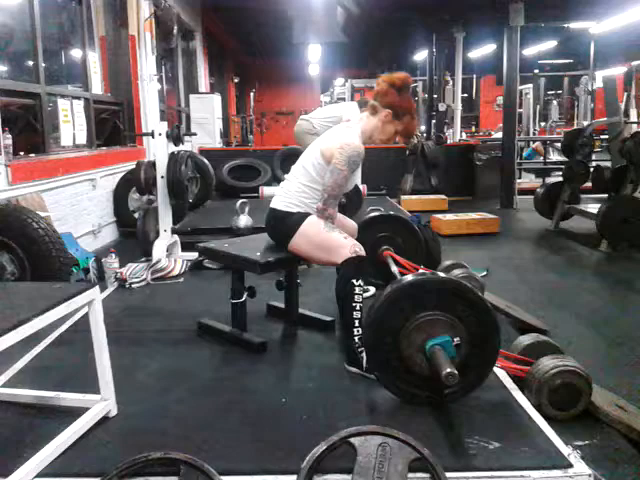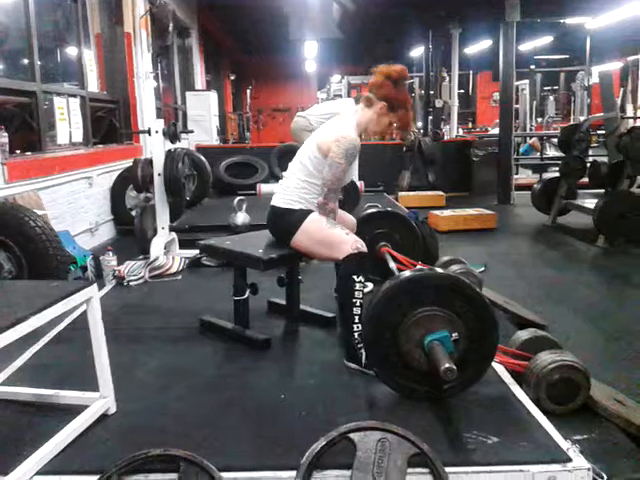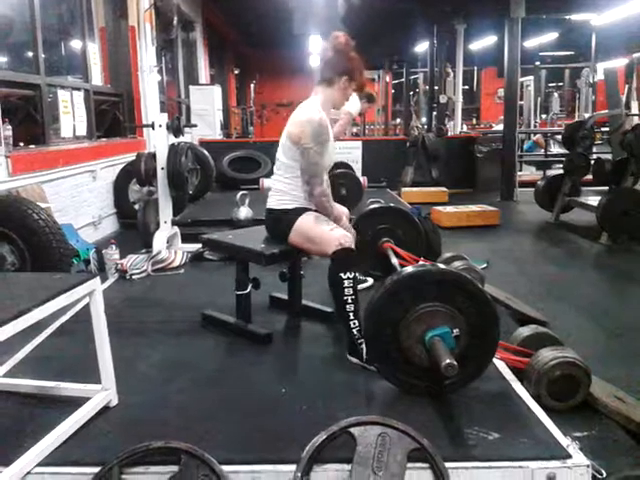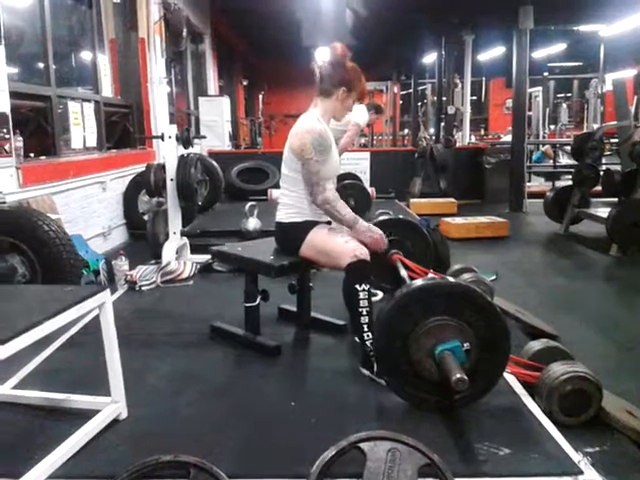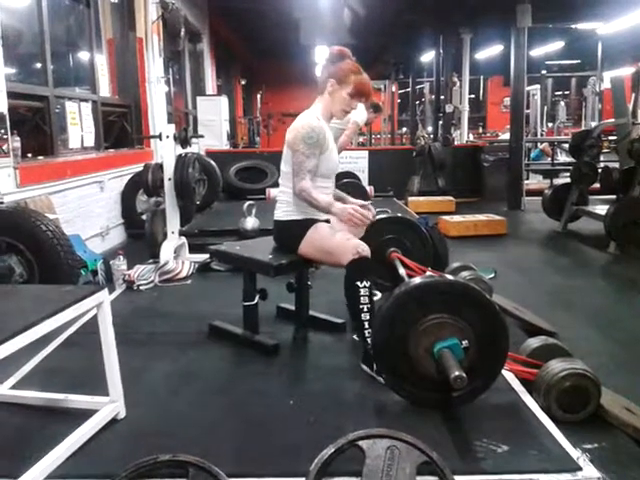
dt=0.4s
person 1, frame 1
left shoulder: (349, 130)
right shoulder: (352, 147)
right elbow: (326, 205)
left wrist: (342, 233)
right wrist: (335, 238)
left hip: (298, 211)
right hip: (287, 218)
left knee: (358, 234)
right knee: (352, 255)
left ankle: (353, 306)
right ankle: (356, 355)
person 1, frame 2
left shoulder: (346, 123)
right shoulder: (347, 138)
right elbow: (328, 200)
left wrist: (343, 226)
right wrist: (338, 231)
left hip: (300, 207)
right hip: (289, 215)
left knee: (356, 230)
right knee: (354, 250)
left ankle: (352, 309)
right ankle: (355, 350)
person 1, frame 3
left shoulder: (313, 111)
right shoulder: (314, 120)
right elbow: (316, 187)
left wrist: (339, 215)
right wrist: (338, 221)
left hip: (300, 206)
right hip: (286, 213)
left knee: (354, 223)
right knee: (343, 245)
left ankle: (354, 292)
right ankle: (357, 345)
person 1, frame 4
left shoulder: (315, 124)
right shoulder: (314, 131)
right elbow: (320, 196)
left wrist: (355, 219)
right wrist: (358, 225)
left hip: (310, 220)
right hip: (296, 226)
left knee: (363, 238)
right knee: (357, 256)
left ankle: (364, 307)
right ankle: (371, 357)
person 1, frame 5
left shoulder: (320, 124)
right shoulder: (310, 126)
right elbow: (301, 187)
left wrist: (348, 201)
right wrist: (337, 208)
left hip: (312, 218)
right hip: (294, 224)
left knee: (365, 226)
right knee: (358, 254)
left ankle: (364, 299)
right ankle: (372, 354)
